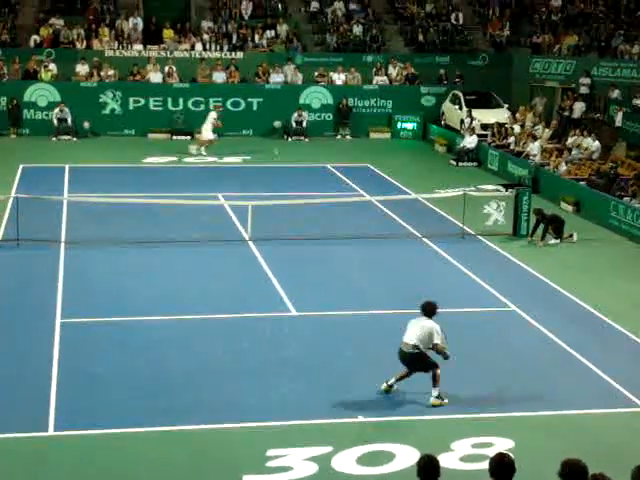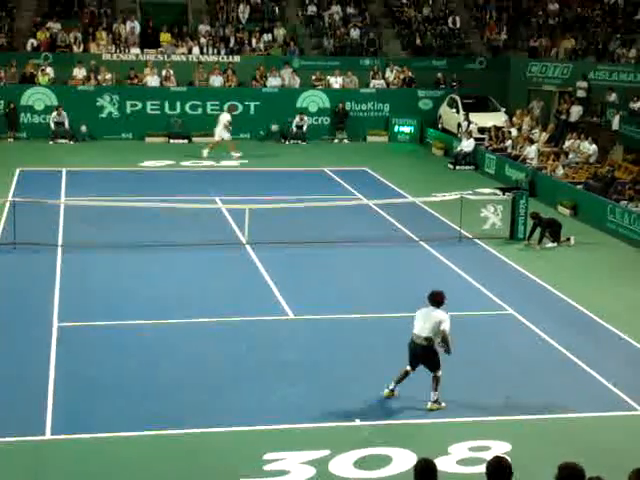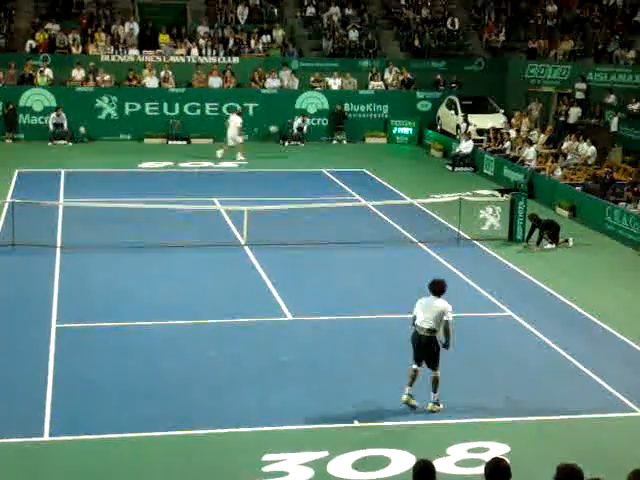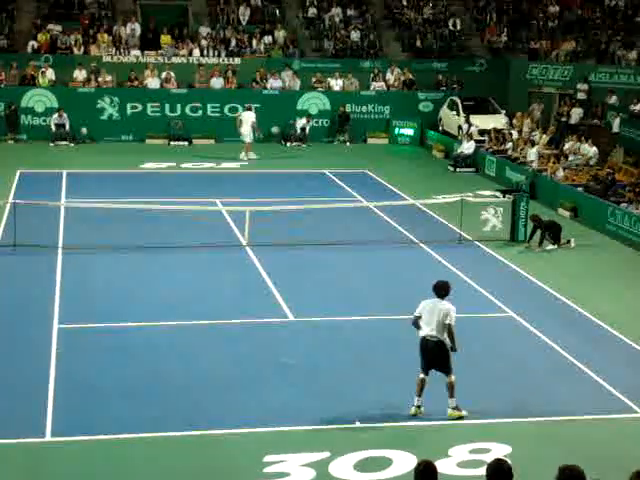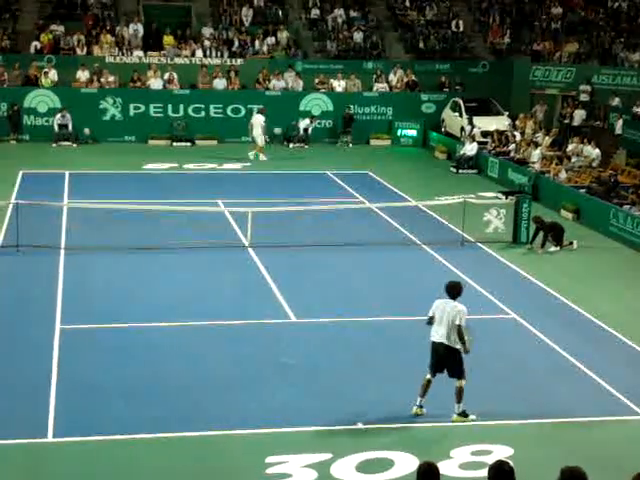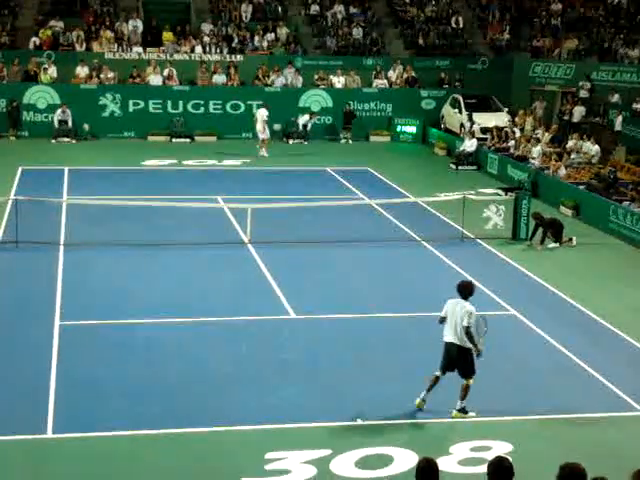
dt=0.2s
person 1, frame 1
left shoulder: (413, 321)
right shoulder: (434, 327)
right elbow: (437, 347)
left wrist: (430, 347)
right wrist: (445, 354)
left hip: (402, 352)
right hip: (414, 354)
left knee: (411, 369)
right knee: (435, 368)
left ankle: (389, 384)
right ankle: (435, 397)
person 1, frame 2
left shoulder: (420, 312)
right shoulder: (444, 316)
right elbow: (444, 335)
right wrist: (448, 348)
left hip: (413, 343)
right hip: (426, 347)
left knee: (410, 367)
right knee: (436, 371)
left ankle: (390, 389)
right ankle: (433, 401)
person 1, frame 3
left shoulder: (421, 301)
right shoulder: (446, 306)
left elbow: (413, 320)
right elbow: (446, 326)
right wrist: (447, 342)
left hip: (416, 335)
right hip: (430, 339)
left knee: (416, 365)
right knee: (435, 370)
left ankle: (408, 394)
right ankle: (434, 403)
person 1, frame 4
left shoulder: (424, 303)
right shoulder: (449, 308)
left elbow: (414, 322)
right elbow: (449, 329)
right wrist: (454, 345)
left hip: (424, 341)
right hip: (438, 343)
left knee: (423, 373)
right knee: (449, 375)
left ankle: (416, 406)
right ankle: (453, 408)
person 1, frame 5
left shoulder: (438, 303)
right shoulder: (461, 309)
left elbow: (429, 321)
right elbow: (459, 330)
right wrist: (465, 346)
left hip: (436, 343)
right hip: (451, 347)
left knee: (431, 374)
right knee: (460, 379)
left ankle: (418, 405)
right ankle: (459, 413)
person 1, frame 6
left shoulder: (450, 303)
right shoulder: (469, 309)
left elbow: (441, 320)
right elbow: (467, 331)
right wrist: (476, 347)
left hip: (448, 343)
right hip: (462, 346)
left knee: (441, 372)
right knee: (468, 378)
left ankle: (422, 398)
right ankle: (459, 409)
